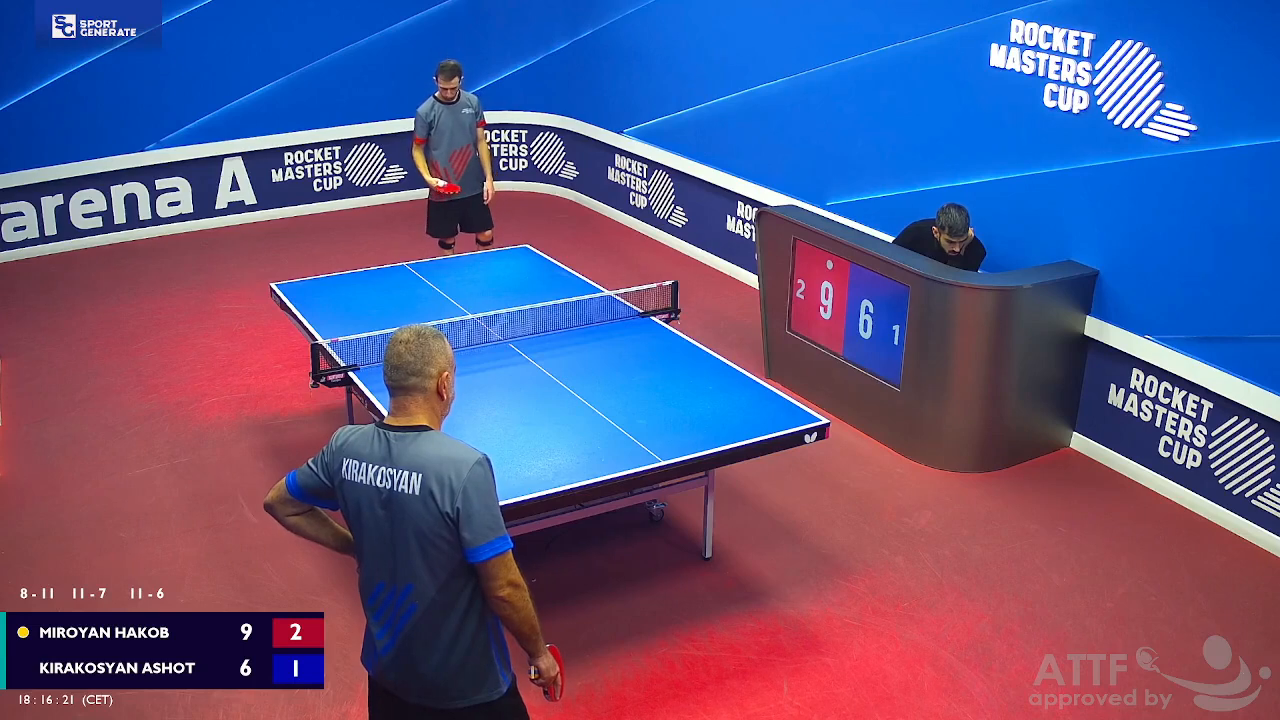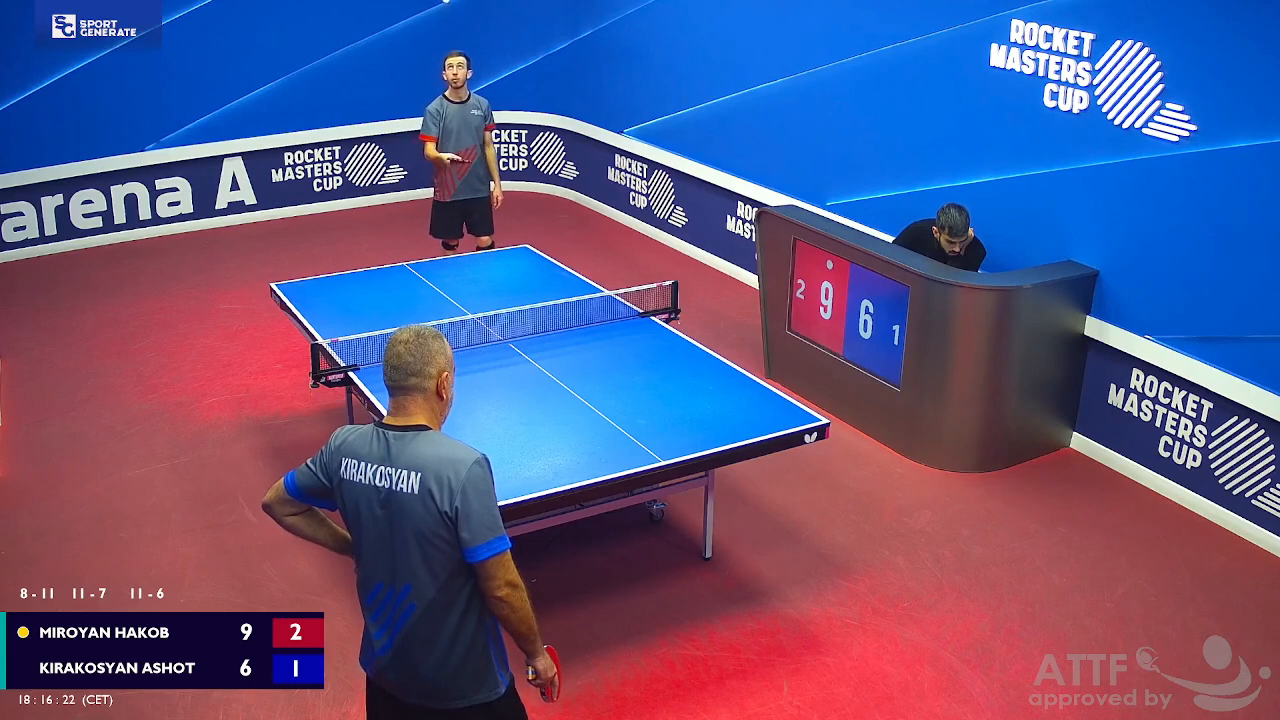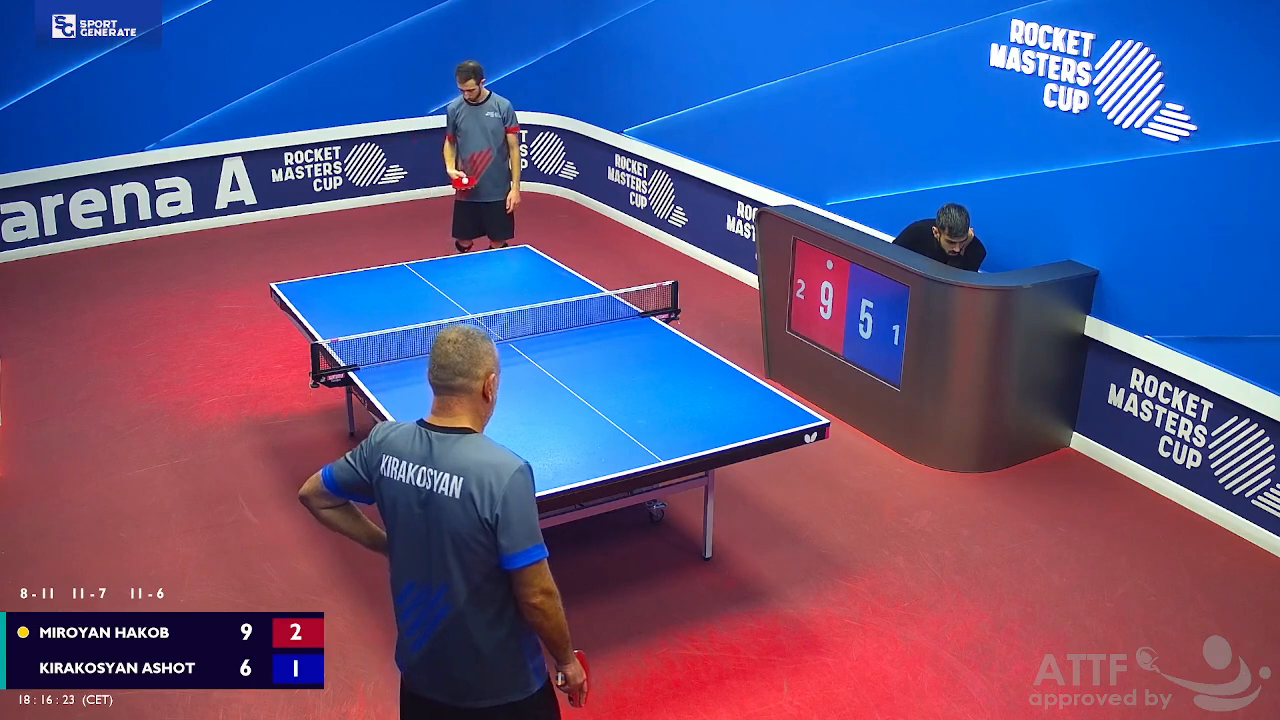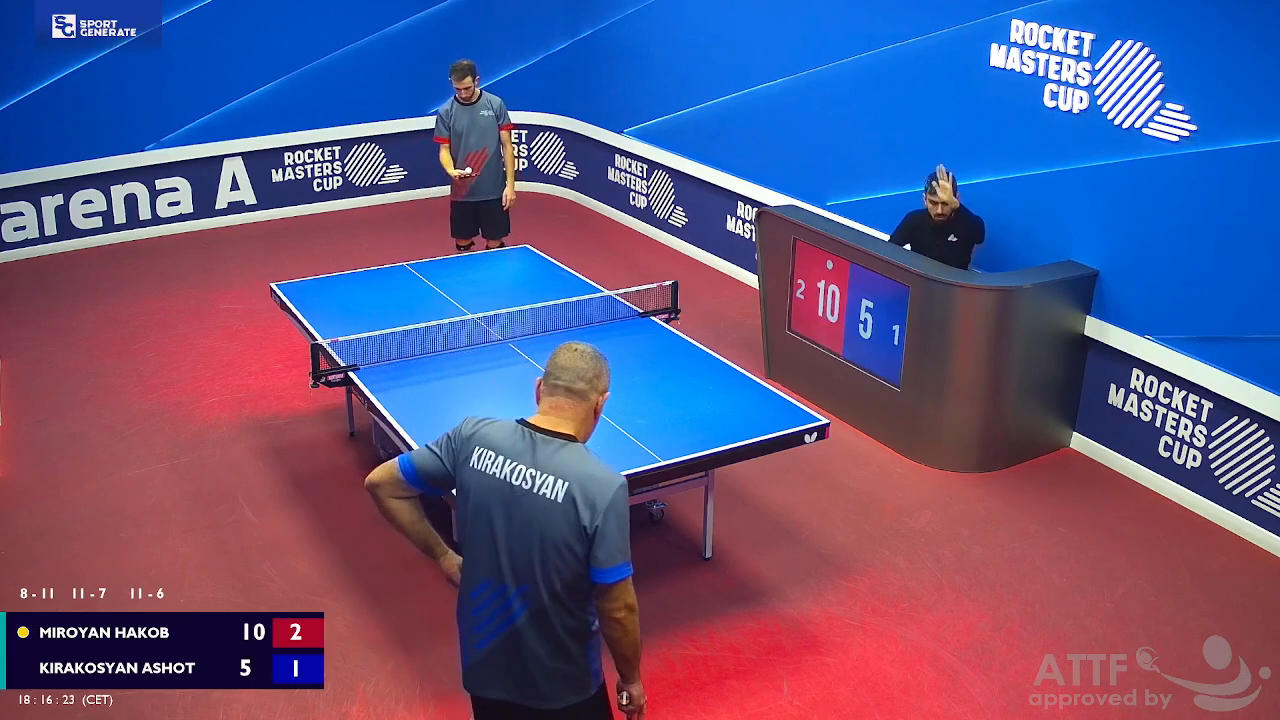
dt=0.7s
person 1, frame 1
left shoulder: (345, 447)
right shoulder: (463, 467)
left elbow: (279, 504)
right elbow: (503, 588)
right wrist: (539, 653)
left hip: (386, 668)
right hip: (467, 686)
person 1, frame 2
left shoulder: (344, 446)
right shoulder: (462, 467)
left elbow: (277, 504)
right elbow: (501, 588)
right wrist: (536, 653)
left hip: (384, 668)
right hip: (466, 686)
person 1, frame 3
left shoulder: (385, 442)
right shoulder: (504, 473)
left elbow: (314, 496)
right elbow: (536, 595)
right wrist: (566, 659)
left hip: (420, 668)
right hip: (503, 684)
person 1, frame 4
left shoulder: (474, 436)
right shoulder: (602, 487)
left elbow: (382, 484)
right elbow: (618, 608)
left wrist: (441, 555)
right wrist: (631, 678)
left hip: (482, 656)
right hip: (562, 679)
person 2, frame 1
left shoulder: (473, 103)
right shoulder: (425, 112)
left elbow: (481, 142)
right elbow: (417, 150)
left wrist: (489, 178)
right wrist: (428, 177)
left hip: (473, 187)
right hip: (443, 191)
left knee: (485, 235)
right knee: (447, 241)
person 2, frame 2
left shoulder: (482, 105)
right shoulder: (434, 109)
left elbow: (489, 146)
right elbow: (428, 151)
left wrist: (497, 184)
right wrist: (441, 156)
left hip: (479, 190)
right hip: (447, 192)
left knee: (485, 242)
right knee: (450, 244)
person 2, frame 3
left shoulder: (503, 106)
right shoulder: (454, 109)
left elbow: (514, 149)
right elbow: (449, 143)
left wrist: (515, 187)
right wrist: (450, 168)
left hip: (498, 192)
right hip: (466, 193)
left knee: (498, 246)
right knee: (463, 246)
person 2, frame 4
left shoulder: (495, 105)
right shoulder: (446, 112)
left elbow: (507, 146)
right elbow: (444, 149)
left wrist: (510, 184)
right wrist: (451, 171)
left hip: (493, 191)
right hip: (462, 193)
left knee: (495, 245)
right knee: (463, 245)
